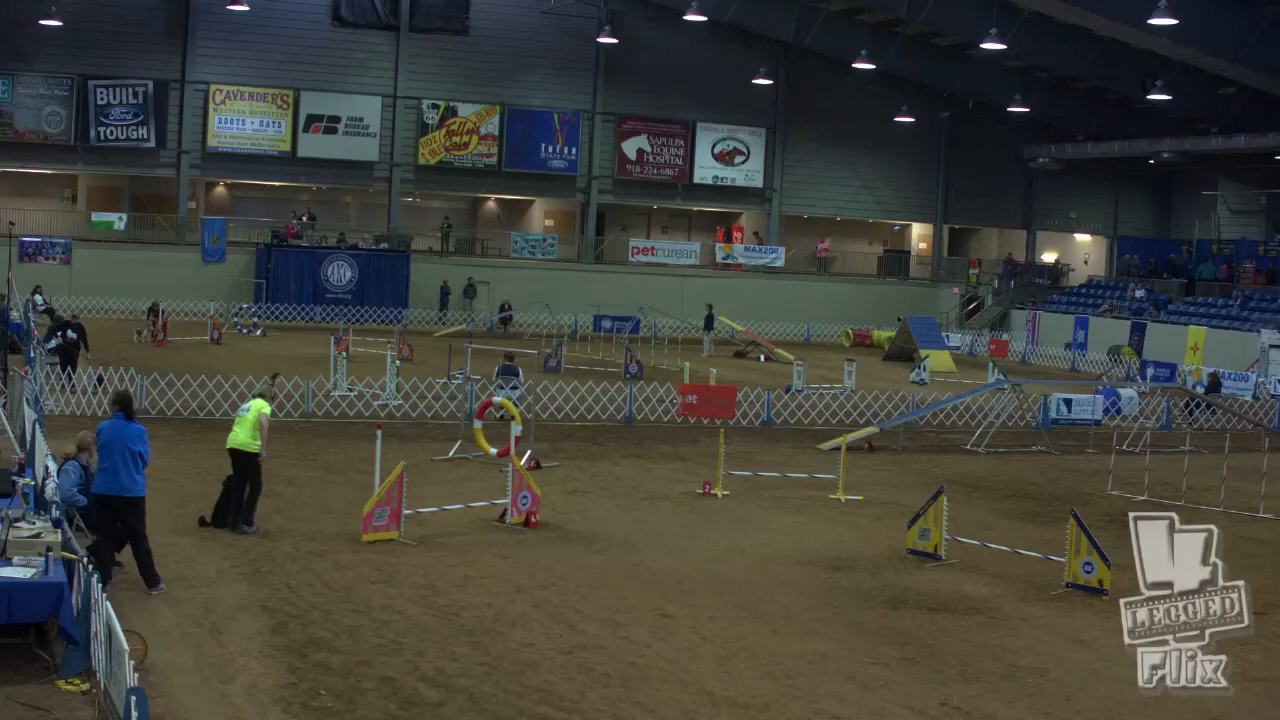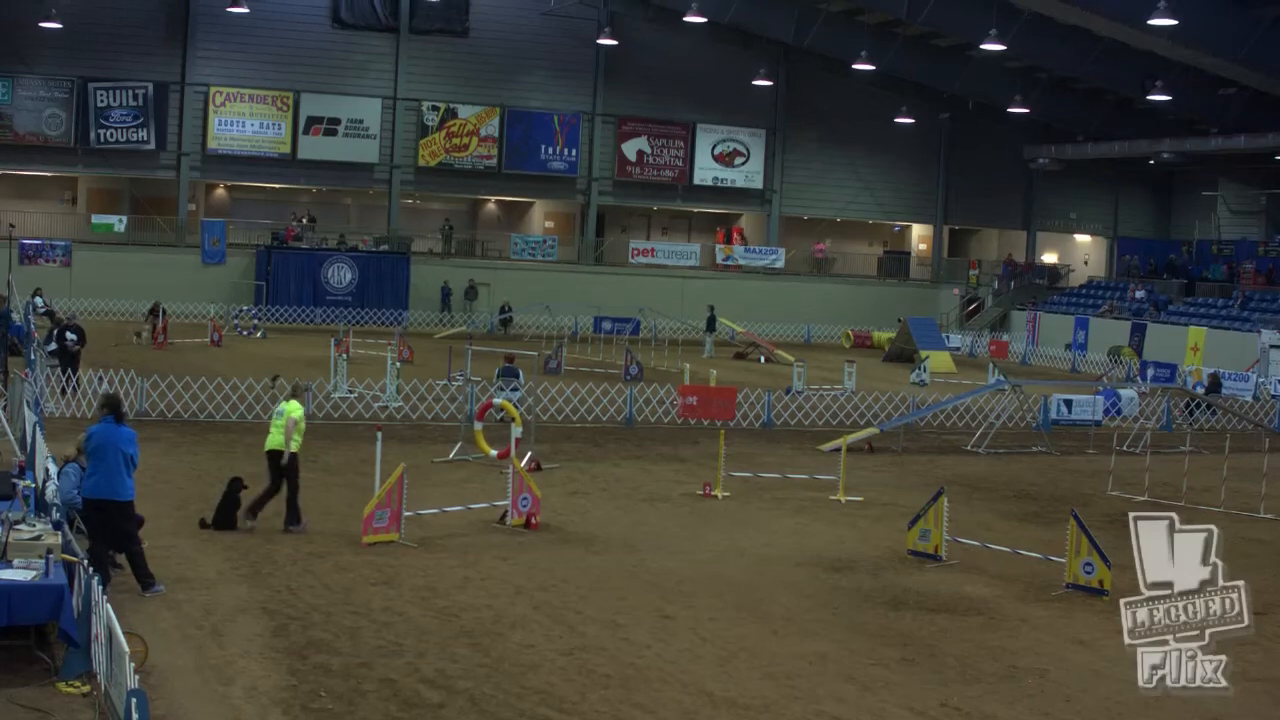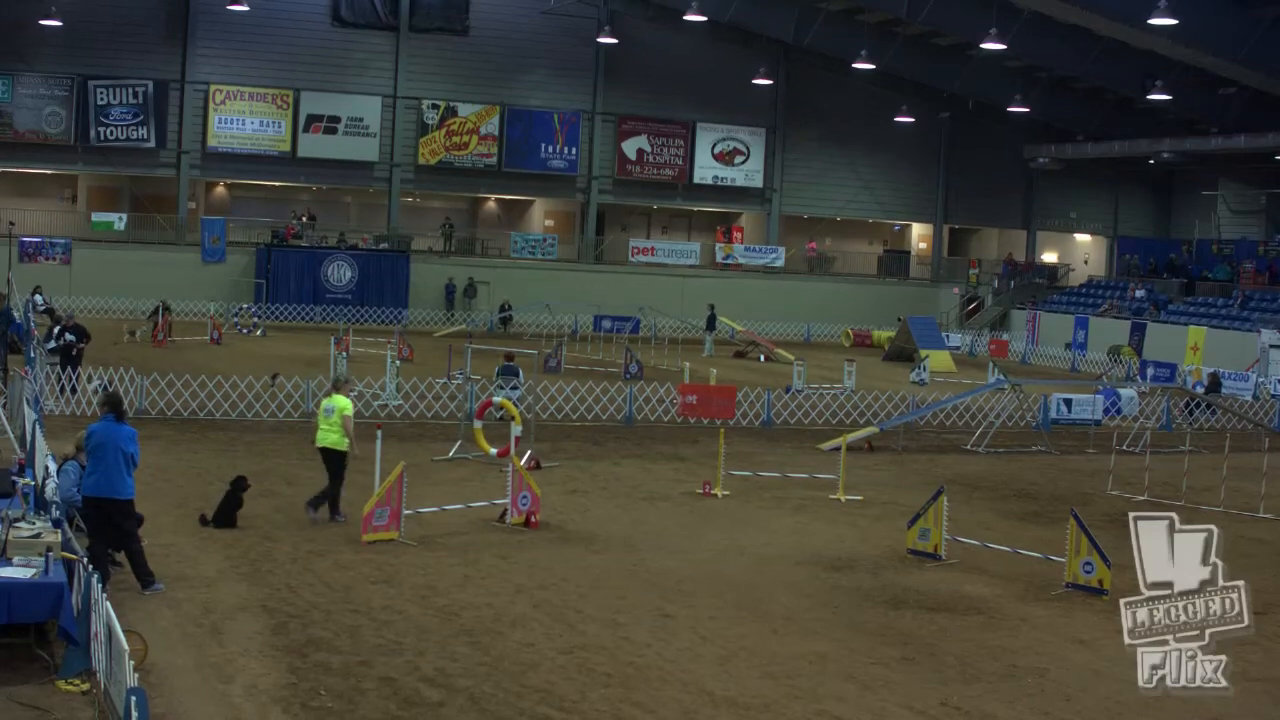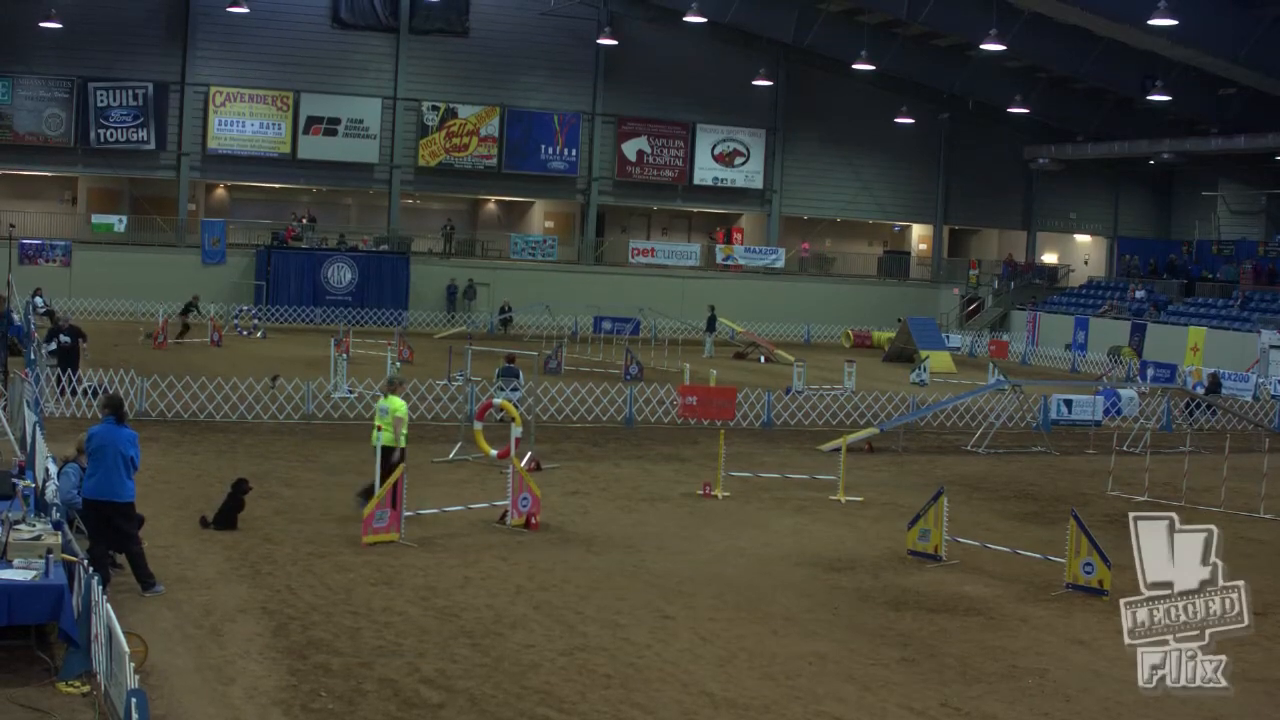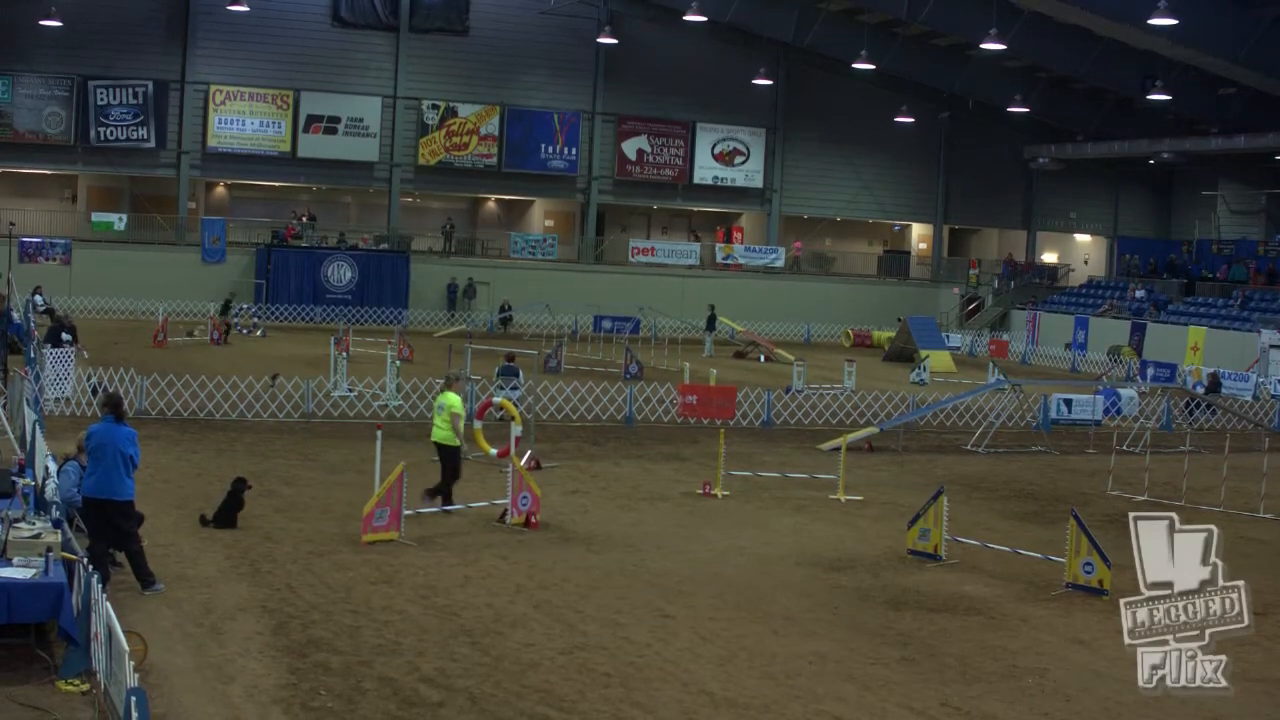
dt=0.5s
person 1, frame 1
left shoulder: (103, 428)
right shoulder: (139, 431)
left elbow: (100, 453)
right elbow: (145, 460)
left hip: (103, 490)
right hip: (131, 491)
left knee: (105, 537)
right knee: (138, 537)
left ankle: (102, 581)
right ankle: (152, 582)
person 1, frame 2
left shoulder: (92, 433)
right shoulder: (129, 434)
left elbow: (87, 458)
right elbow: (134, 463)
left hip: (93, 494)
right hip: (121, 494)
left knee: (98, 540)
right knee: (131, 540)
left ankle: (101, 584)
right ankle: (147, 584)
person 1, frame 3
left shoulder: (93, 431)
right shoulder: (130, 433)
left elbow: (87, 457)
right elbow: (135, 462)
left hip: (93, 492)
right hip: (121, 492)
left knee: (97, 539)
right knee: (130, 538)
left ankle: (100, 582)
right ankle: (147, 582)
person 1, frame 4
left shoulder: (93, 433)
right shoulder: (130, 436)
left elbow: (88, 459)
right elbow: (135, 465)
left hip: (93, 495)
right hip: (121, 495)
left knee: (98, 541)
right knee: (131, 541)
left ankle: (100, 584)
right ankle: (147, 584)
person 1, frame 5
left shoulder: (93, 432)
right shoulder: (129, 434)
left elbow: (88, 457)
right elbow: (135, 463)
left hip: (93, 493)
right hip: (121, 494)
left knee: (98, 539)
right knee: (130, 539)
left ankle: (100, 582)
right ankle: (147, 582)
